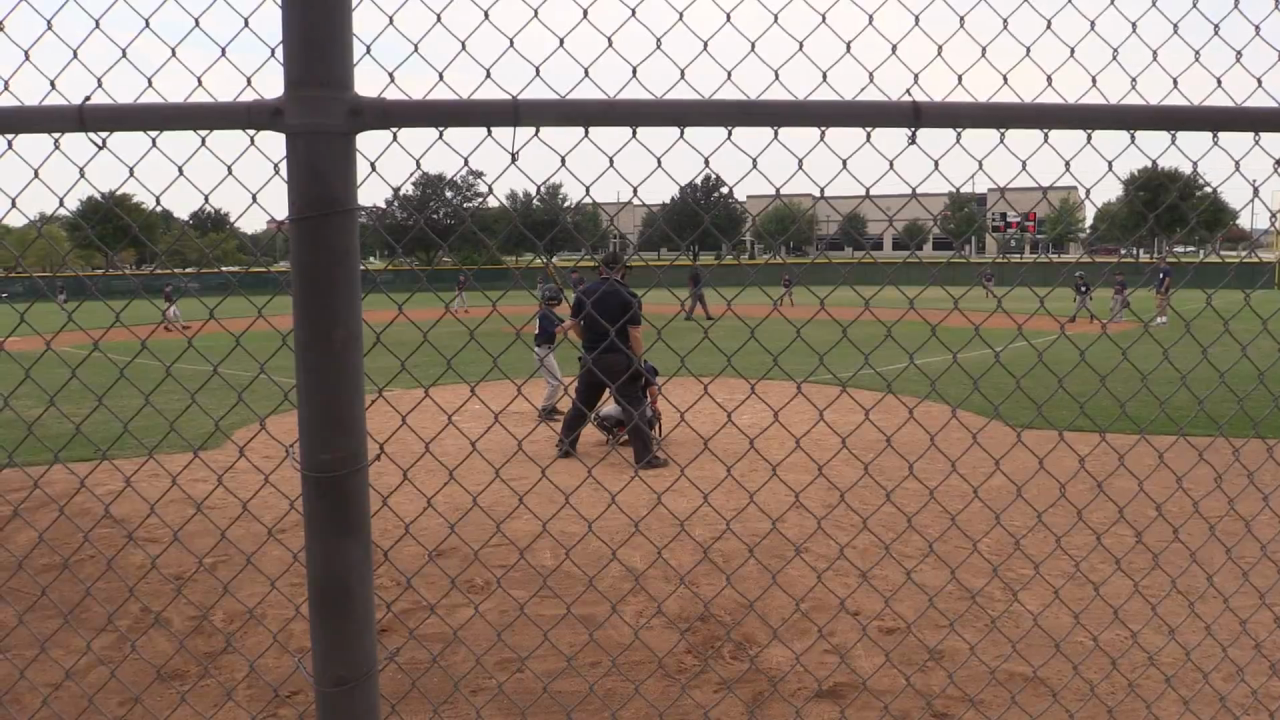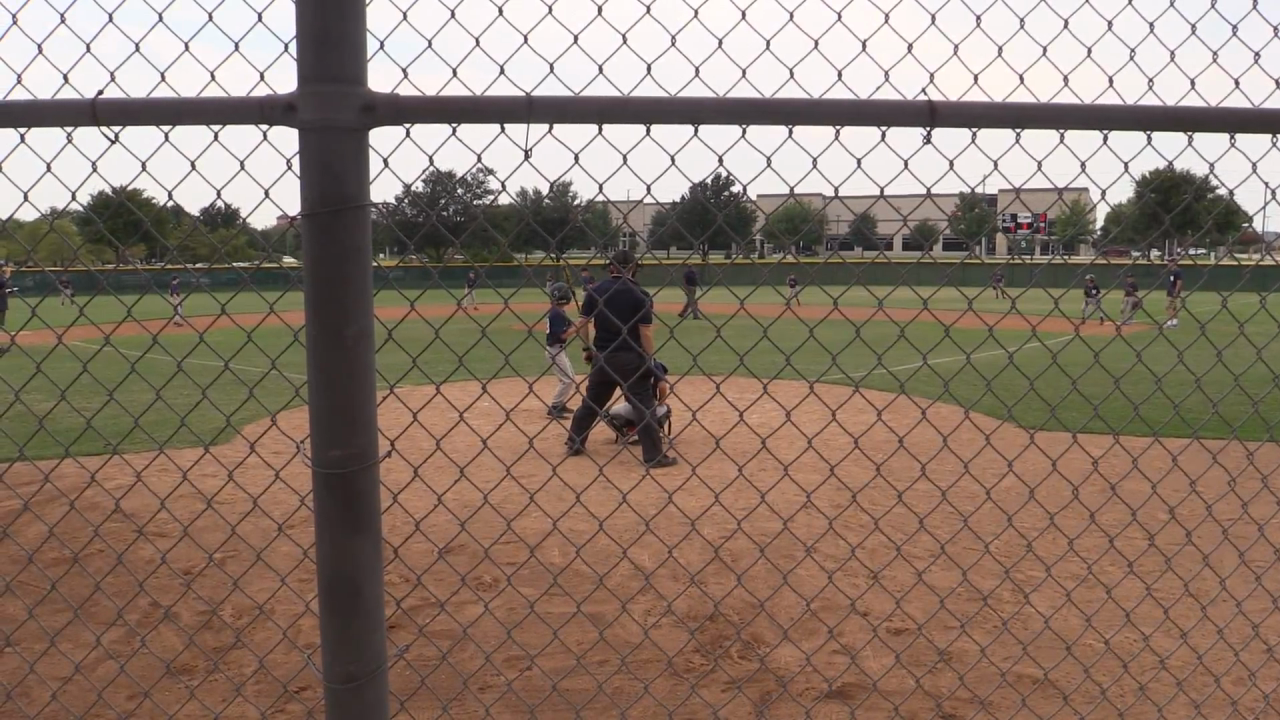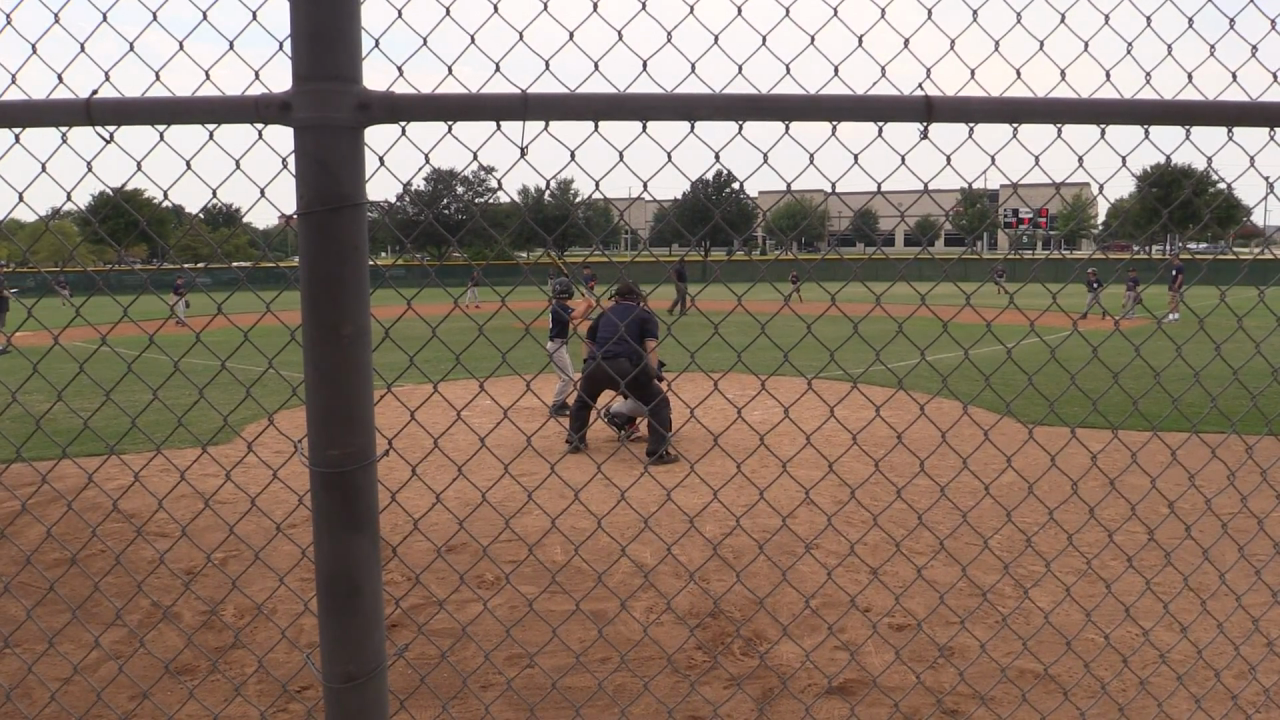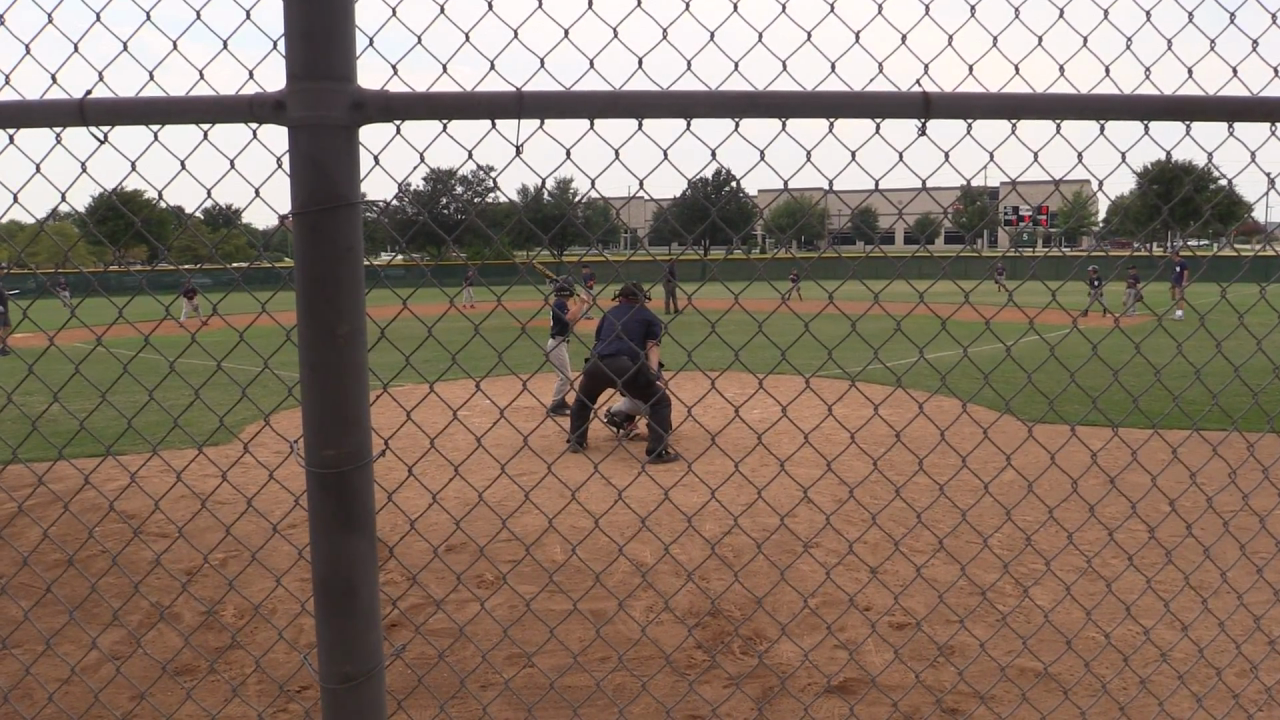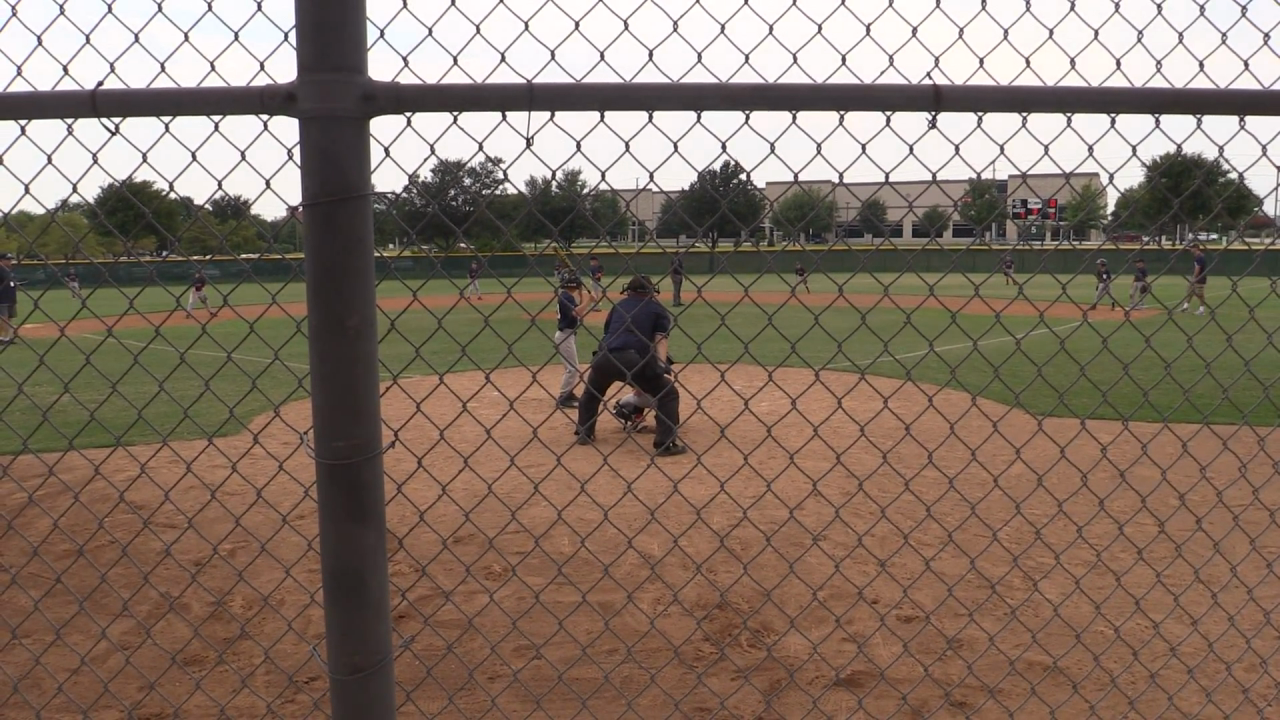
dt=0.7s
person 1, frame 1
left shoulder: (585, 292)
right shoulder: (629, 296)
left elbow: (573, 325)
right elbow: (635, 334)
right wrist: (638, 363)
left hip: (591, 359)
right hip: (619, 359)
left knee: (581, 404)
right knee: (633, 408)
left ankle: (565, 446)
right ankle: (645, 457)
person 1, frame 2
left shoulder: (596, 291)
right shoulder: (640, 295)
left elbow: (582, 323)
right elbow: (645, 332)
left wrist: (588, 348)
right wrist: (649, 361)
left hip: (603, 357)
right hip: (630, 358)
left knee: (591, 402)
right knee: (644, 407)
left ankle: (573, 444)
right ankle: (654, 456)
person 1, frame 3
left shoulder: (604, 314)
right shoulder: (646, 316)
left elbow: (588, 342)
right elbow: (651, 347)
right wrist: (652, 377)
left hip: (595, 366)
right hip: (624, 367)
left knee: (583, 400)
right knee: (659, 402)
left ankle: (575, 442)
right ankle: (658, 452)
person 1, frame 4
left shoulder: (610, 312)
right shoulder: (650, 317)
right elbow: (653, 347)
right wrist: (653, 377)
left hip: (597, 365)
right hip: (625, 366)
left knee: (583, 400)
right knee: (660, 401)
left ankle: (576, 442)
right ankle: (658, 451)
person 1, frame 5
left shoulder: (619, 305)
right shoulder: (658, 310)
right elbow: (661, 339)
right wrist: (661, 370)
left hip: (605, 358)
right hip: (634, 359)
left knee: (592, 392)
right knee: (668, 394)
left ankle: (584, 433)
right ankle: (666, 444)
